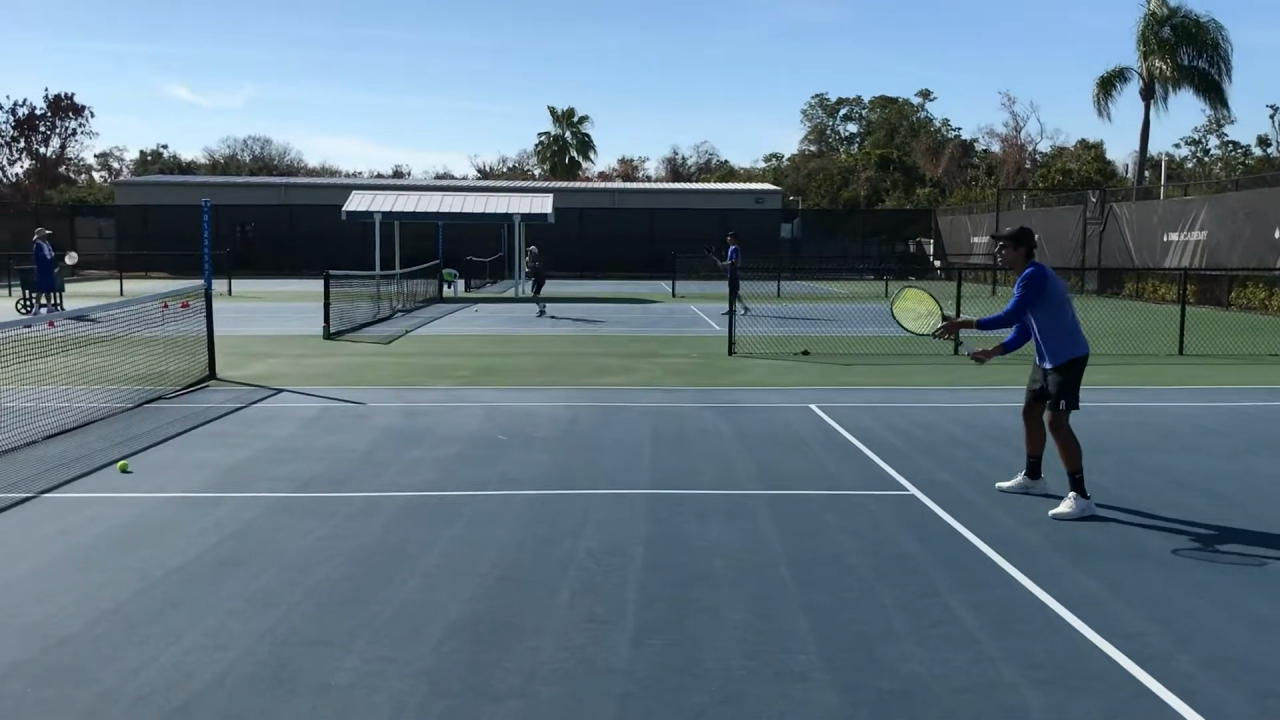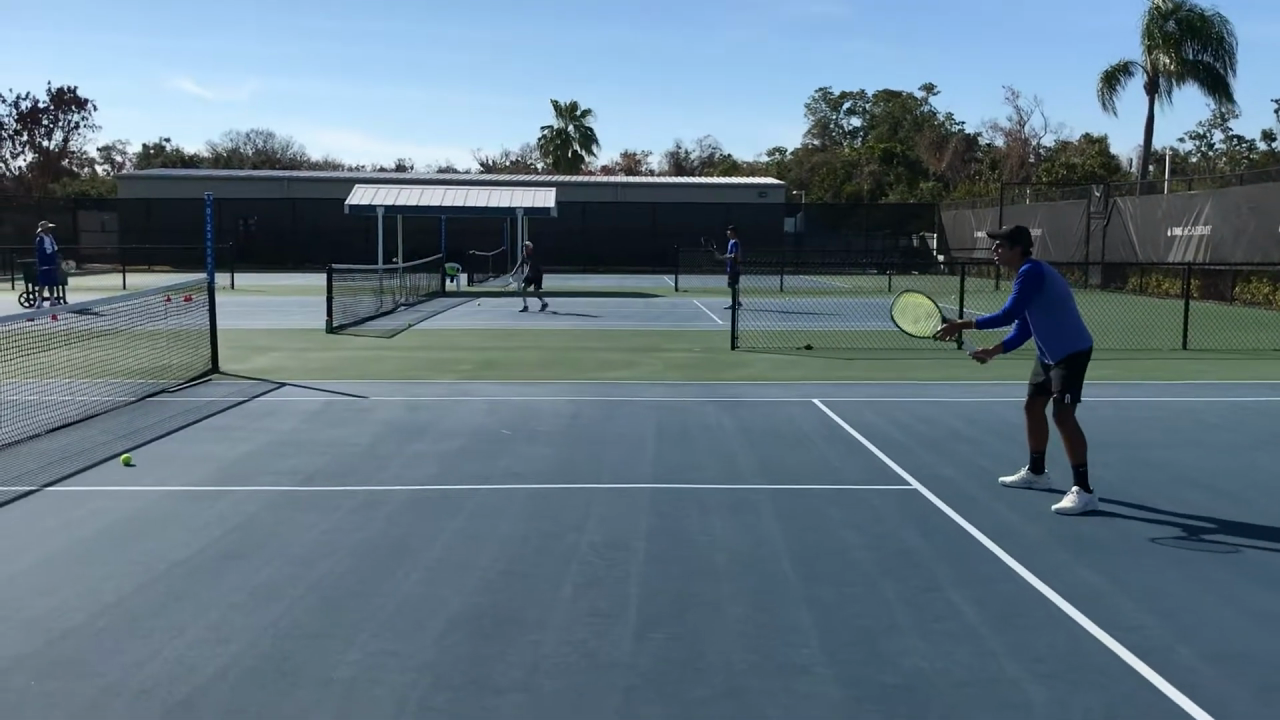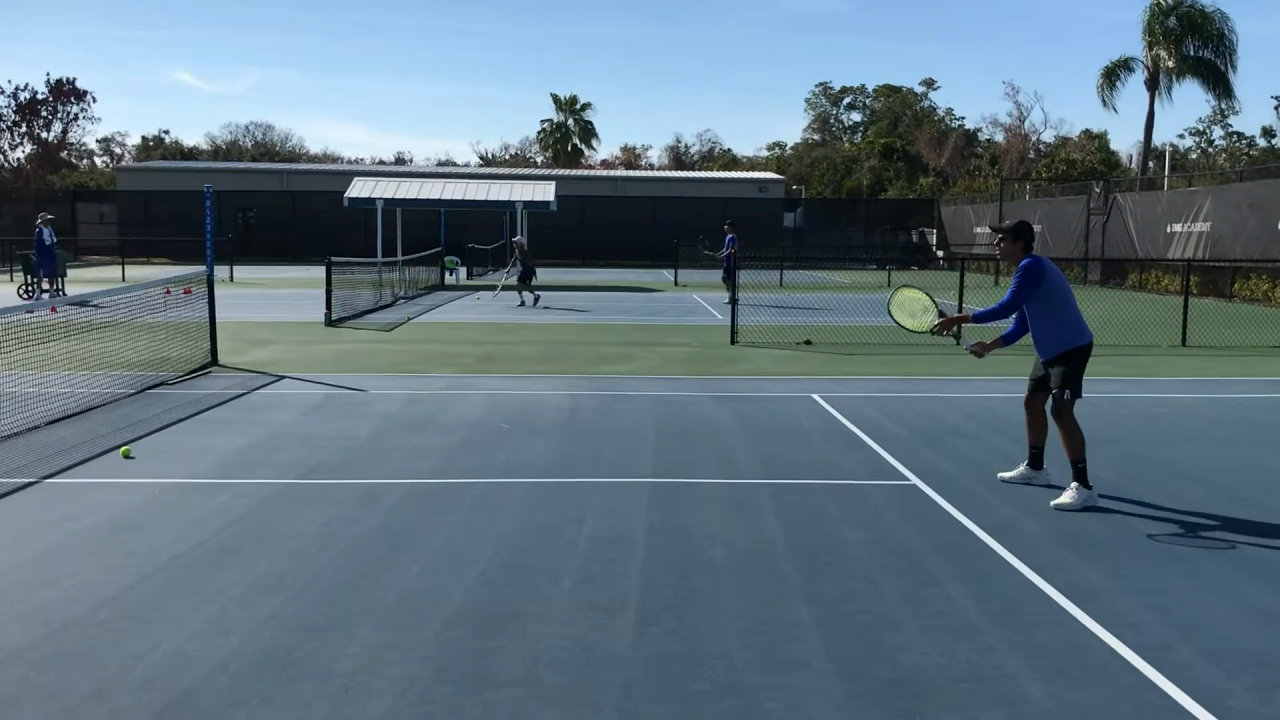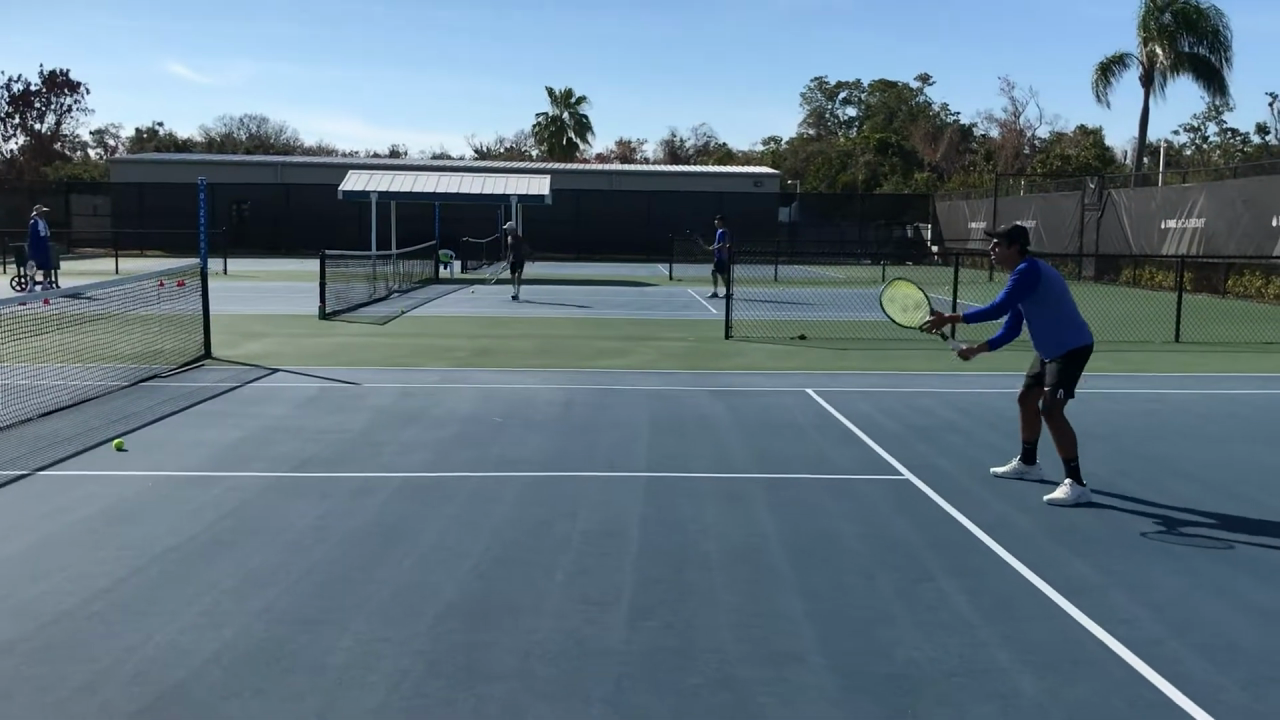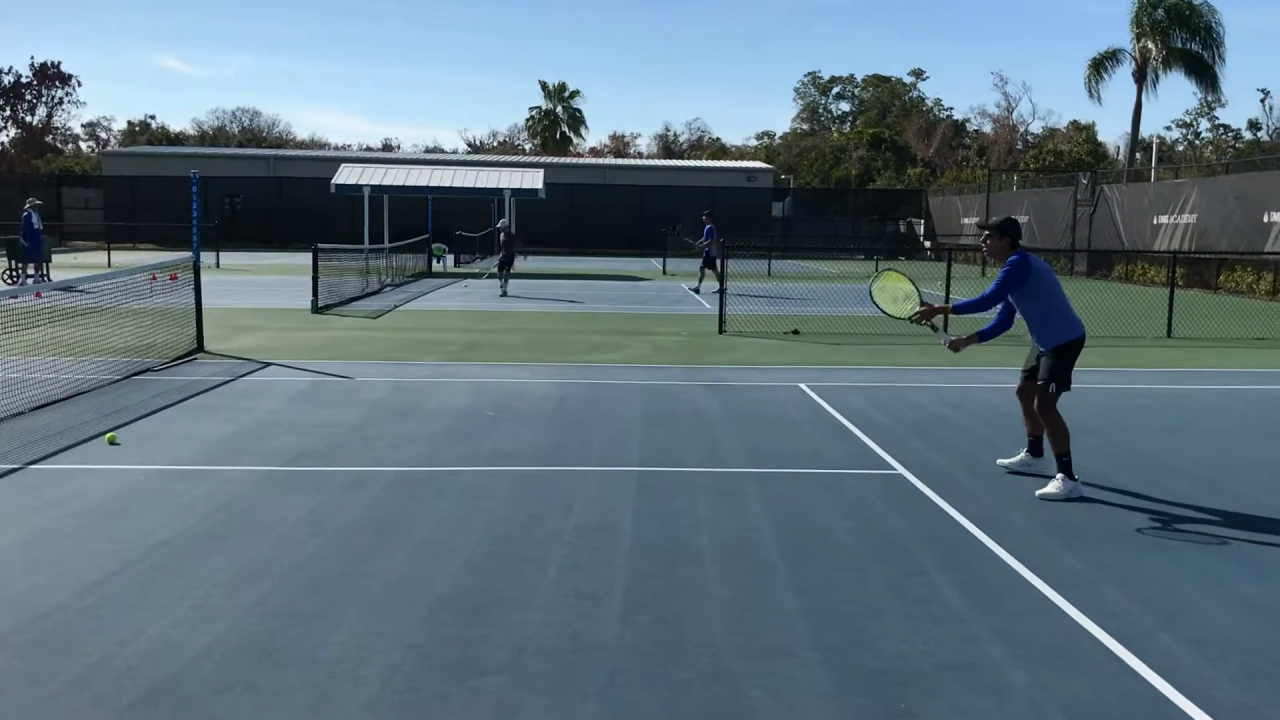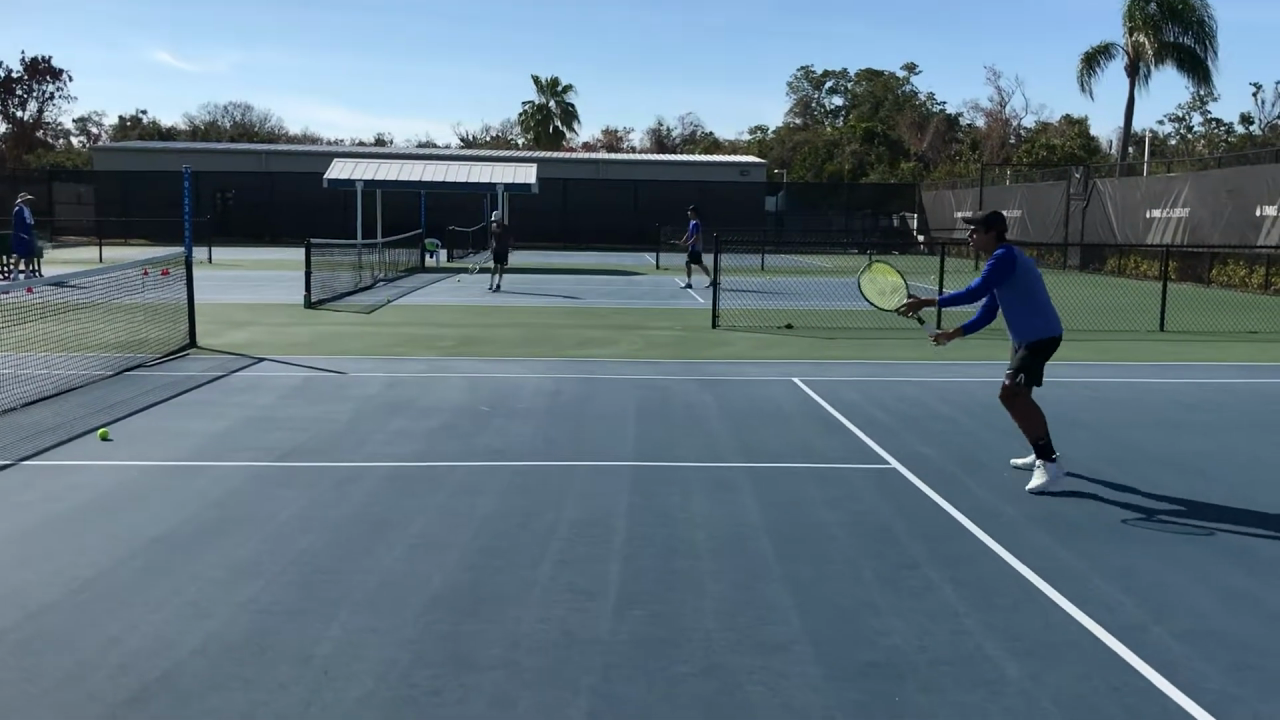
dt=0.2s
person 1, frame 1
left shoulder: (1035, 275)
right shoulder: (1024, 280)
left elbow: (1009, 318)
right elbow: (1022, 331)
left wrist: (963, 324)
right wrist: (993, 352)
left hip: (1067, 358)
right hip: (1046, 358)
left knee: (1057, 421)
right knee: (1030, 412)
left ankle: (1080, 496)
right ankle: (1032, 477)
person 1, frame 2
left shoulder: (1032, 271)
right shoulder: (1025, 276)
left elbow: (1007, 316)
right elbow: (1022, 329)
left wrist: (962, 325)
right wrist: (993, 351)
left hip: (1071, 352)
right hip: (1049, 353)
left knee: (1062, 415)
right knee: (1033, 406)
left ankle: (1083, 490)
right ankle: (1036, 471)
person 1, frame 3
left shoulder: (1032, 266)
right shoulder: (1026, 269)
left elbow: (1005, 309)
right elbow: (1021, 323)
left wrist: (959, 319)
right wrist: (991, 345)
left hip: (1071, 347)
right hip: (1050, 348)
left knee: (1061, 411)
right knee: (1033, 402)
left ankle: (1083, 487)
right ankle: (1035, 467)
person 1, frame 4
left shoulder: (1028, 270)
right shoulder: (1022, 274)
left elbow: (997, 309)
right elbow: (1011, 328)
left wrist: (950, 319)
right wrist: (978, 349)
left hip: (1072, 348)
right hip: (1051, 349)
left knee: (1051, 410)
right knee: (1027, 398)
left ankle: (1076, 483)
right ankle: (1027, 462)
person 1, frame 5
left shoulder: (1019, 263)
right shoulder: (1014, 267)
left elbow: (987, 300)
right elbow: (1003, 321)
left wrist: (941, 310)
right wrist: (968, 340)
left hip: (1063, 341)
right hip: (1046, 341)
left knee: (1044, 405)
right knee: (1025, 392)
left ankle: (1068, 478)
right ankle: (1034, 455)
person 1, frame 6
left shoulder: (1005, 256)
right shoulder: (1000, 261)
left elbow: (973, 293)
right elbow: (986, 314)
left wrist: (926, 302)
right wrist: (953, 333)
left hip: (1041, 337)
right hip: (1027, 336)
left knee: (1011, 394)
right knee: (1014, 394)
left ankle: (1049, 463)
right ankle: (1044, 455)
